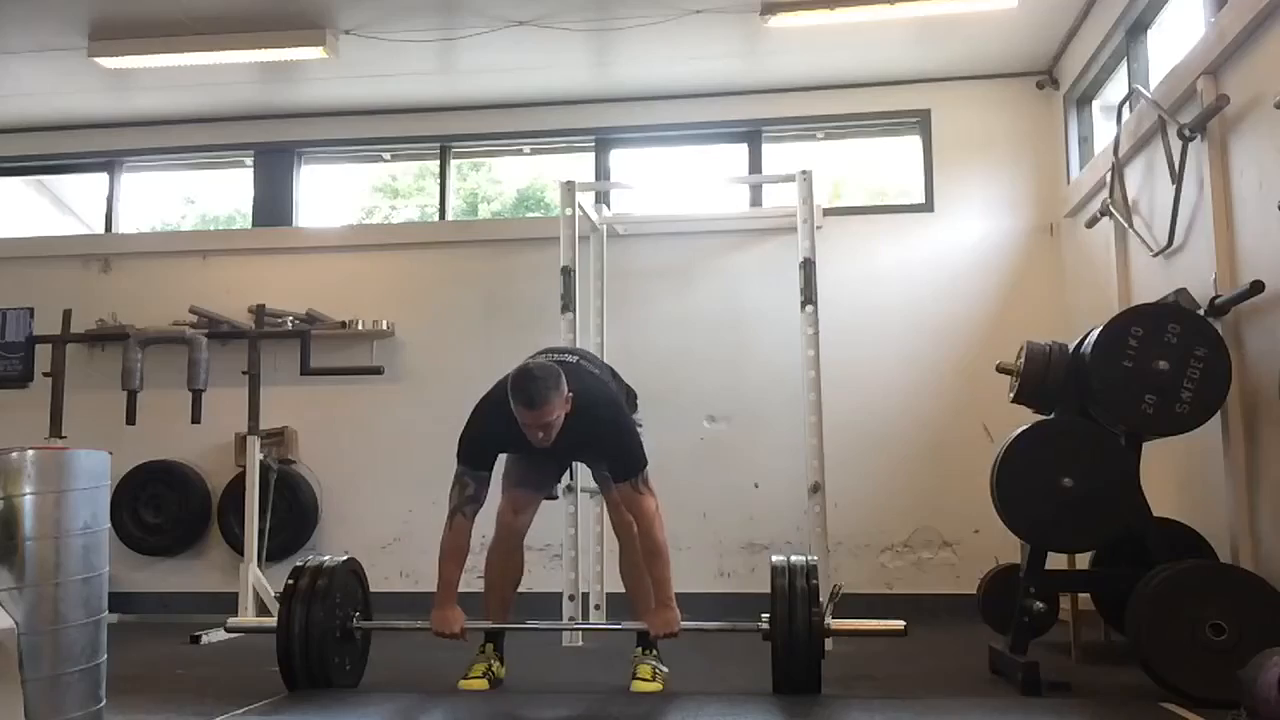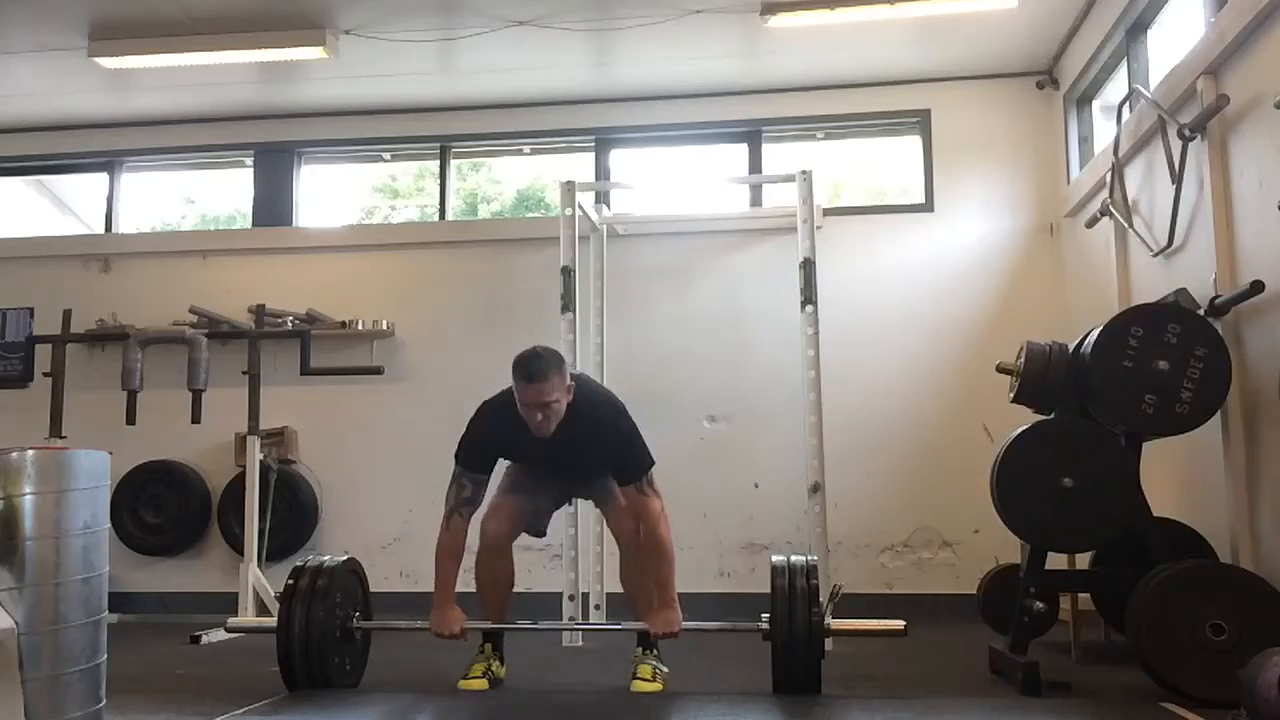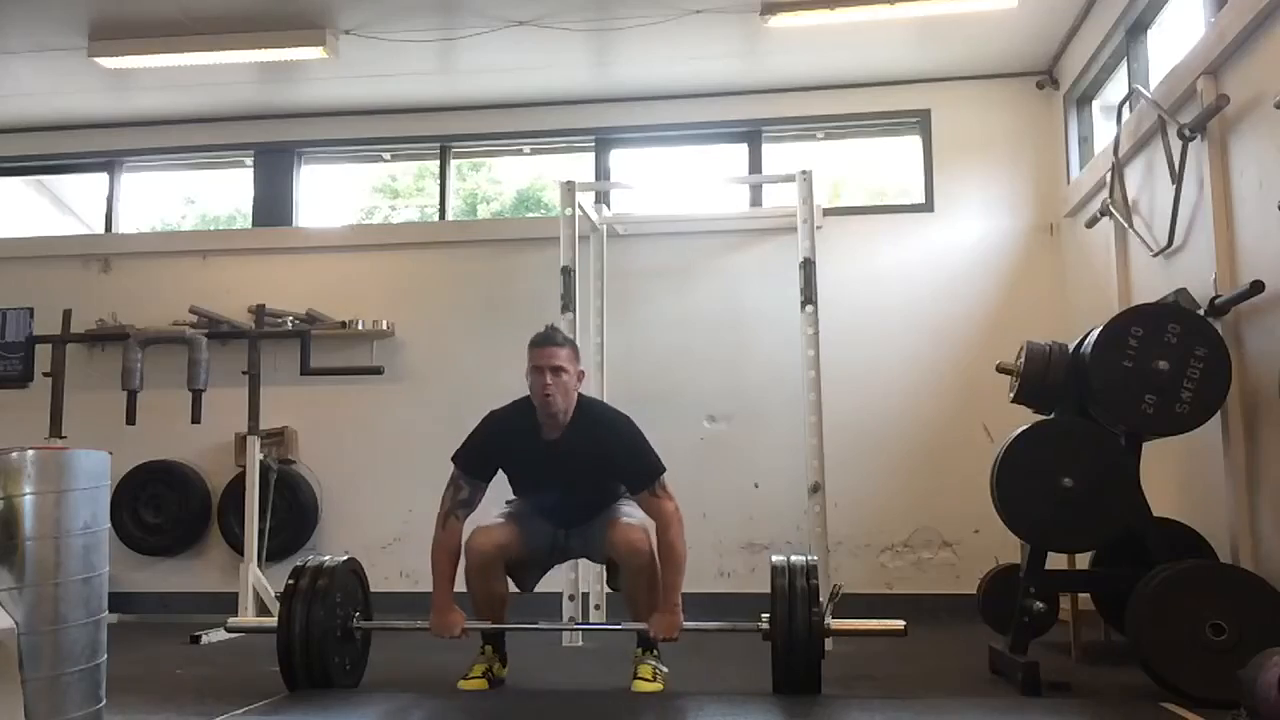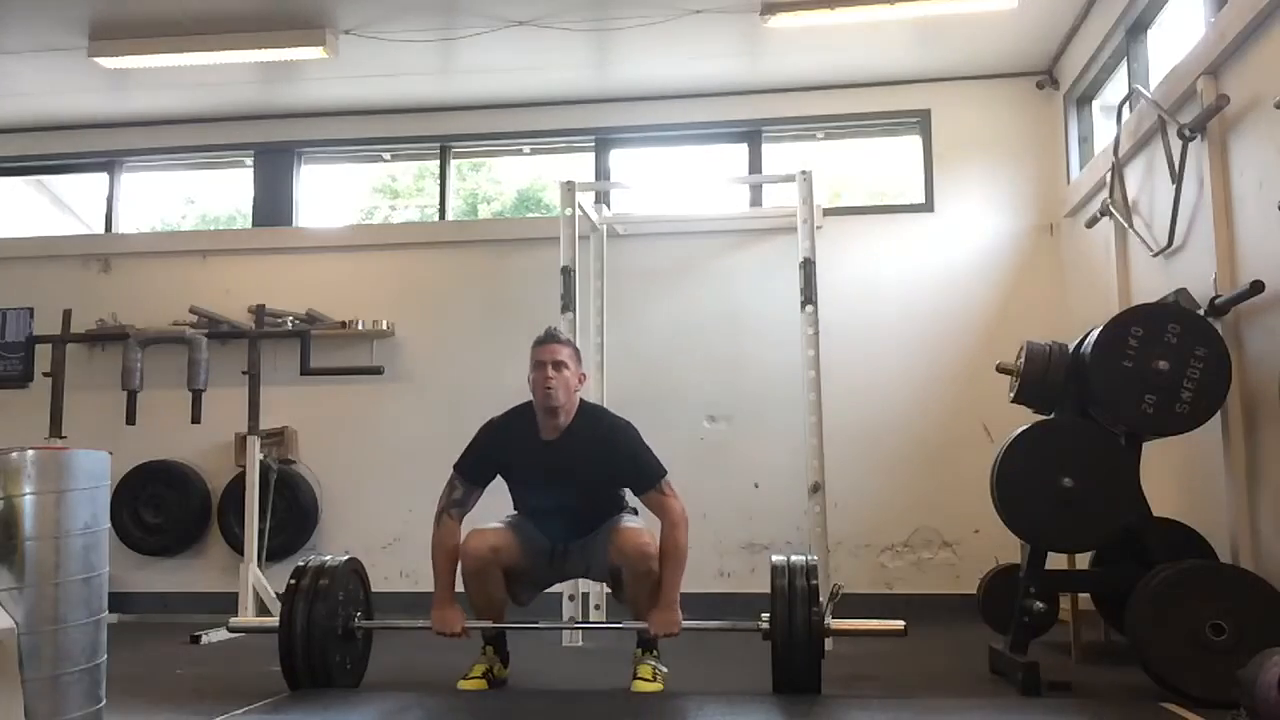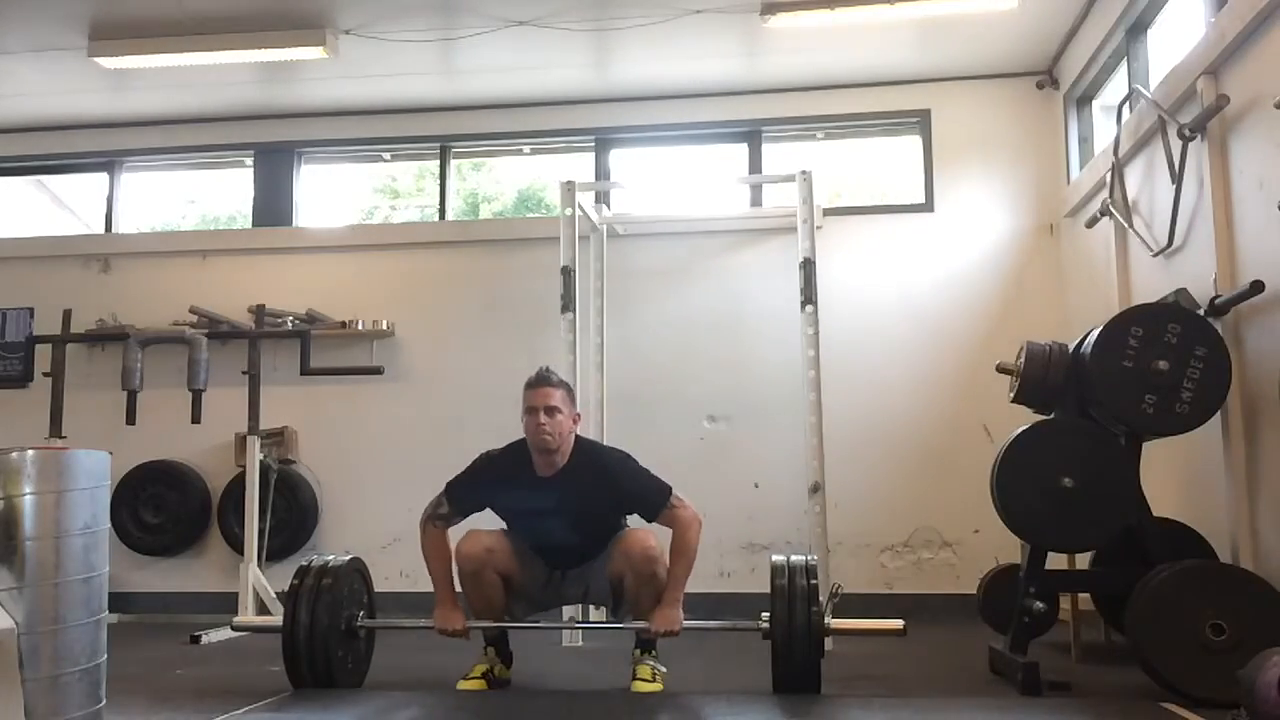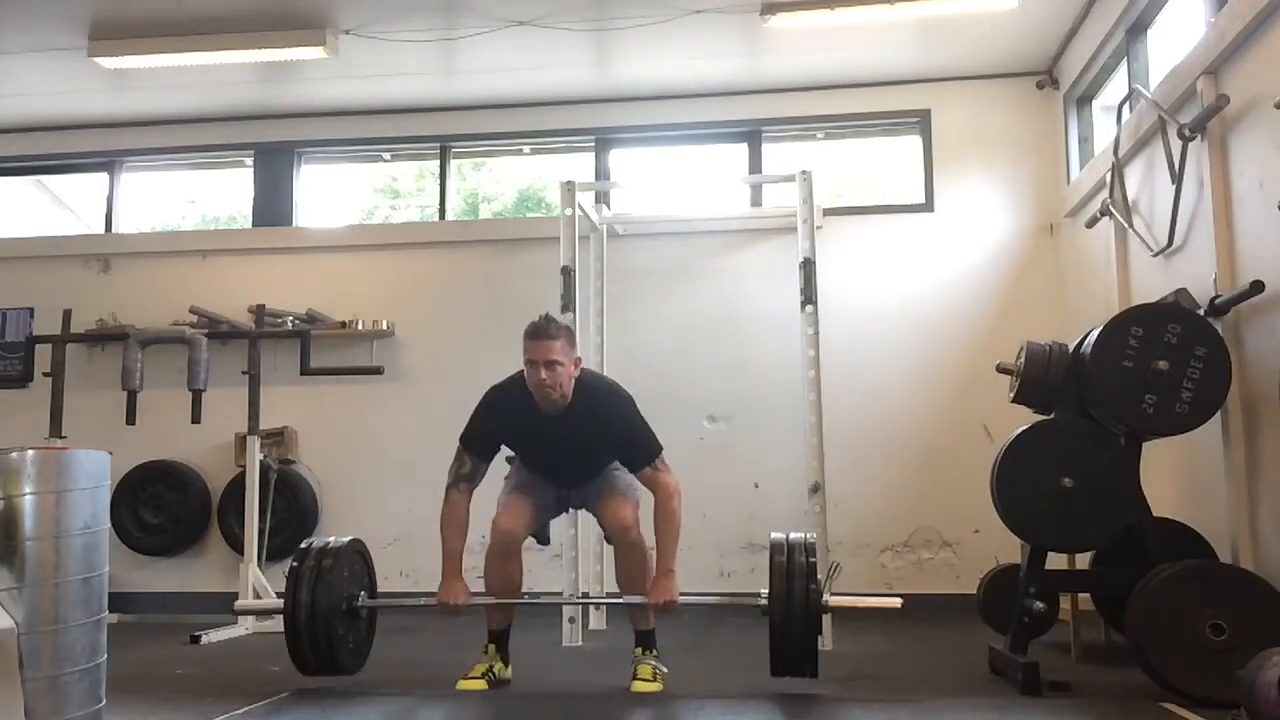
dt=0.3s
person 1, frame 1
left shoulder: (606, 411)
right shoulder: (490, 415)
left elbow: (645, 512)
right elbow: (462, 511)
left wrist: (666, 604)
right wrist: (445, 602)
left hip: (600, 432)
left knee: (628, 523)
right knee: (509, 524)
left ankle: (647, 650)
right ankle: (492, 649)
person 1, frame 2
left shoulder: (606, 415)
right shoulder: (492, 419)
left elbow: (651, 512)
right elbow: (458, 512)
left wrist: (667, 605)
right wrist: (444, 603)
left hip: (600, 468)
right hip: (534, 467)
left knee: (630, 529)
right knee: (494, 531)
left ankle: (647, 651)
right ankle: (491, 650)
person 1, frame 3
left shoulder: (613, 428)
right shoulder: (500, 427)
left elbow: (667, 514)
right elbow: (452, 511)
left wrist: (670, 608)
right wrist: (443, 604)
left hip: (602, 515)
right hip: (536, 519)
left knee: (635, 543)
right knee: (479, 547)
left ankle: (647, 652)
right ankle: (492, 652)
person 1, frame 4
left shoulder: (611, 432)
right shoulder: (501, 433)
left elbow: (673, 513)
right elbow: (449, 512)
left wrist: (668, 605)
right wrist: (444, 602)
left hip: (601, 534)
right hip: (536, 536)
left knee: (641, 547)
right knee: (474, 549)
left ankle: (647, 652)
right ankle: (494, 652)
person 1, frame 5
left shoulder: (609, 466)
right shoulder: (497, 467)
left elbow: (688, 520)
right elbow: (432, 521)
left wrist: (671, 603)
right wrist: (446, 604)
left hip: (600, 562)
right hip: (533, 567)
left knee: (646, 550)
right knee: (471, 549)
left ankle: (646, 653)
right ankle: (496, 654)
person 1, frame 6
left shoulder: (609, 401)
right shoulder: (500, 404)
left elbow: (666, 487)
right elbow: (459, 488)
left wrist: (665, 575)
right wrist: (452, 577)
left hip: (602, 470)
right hip: (536, 473)
left knee: (624, 524)
right knee: (505, 530)
left ankle: (646, 652)
right ankle: (496, 653)
